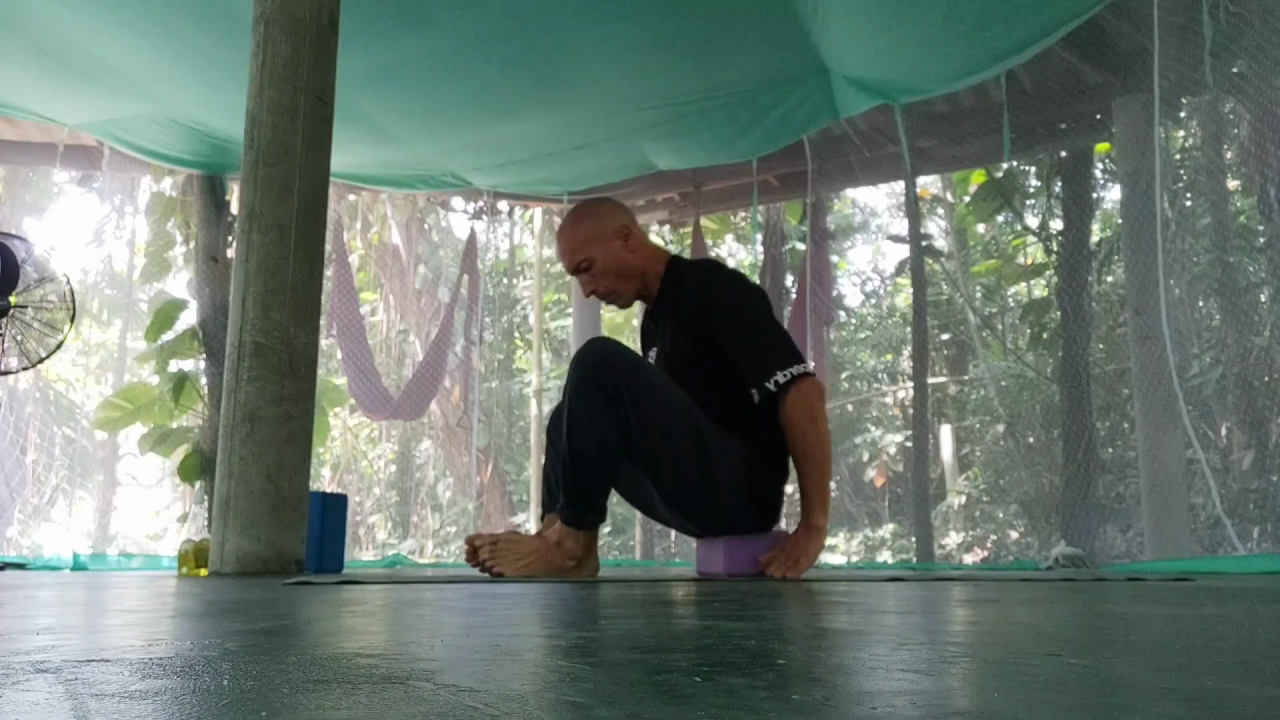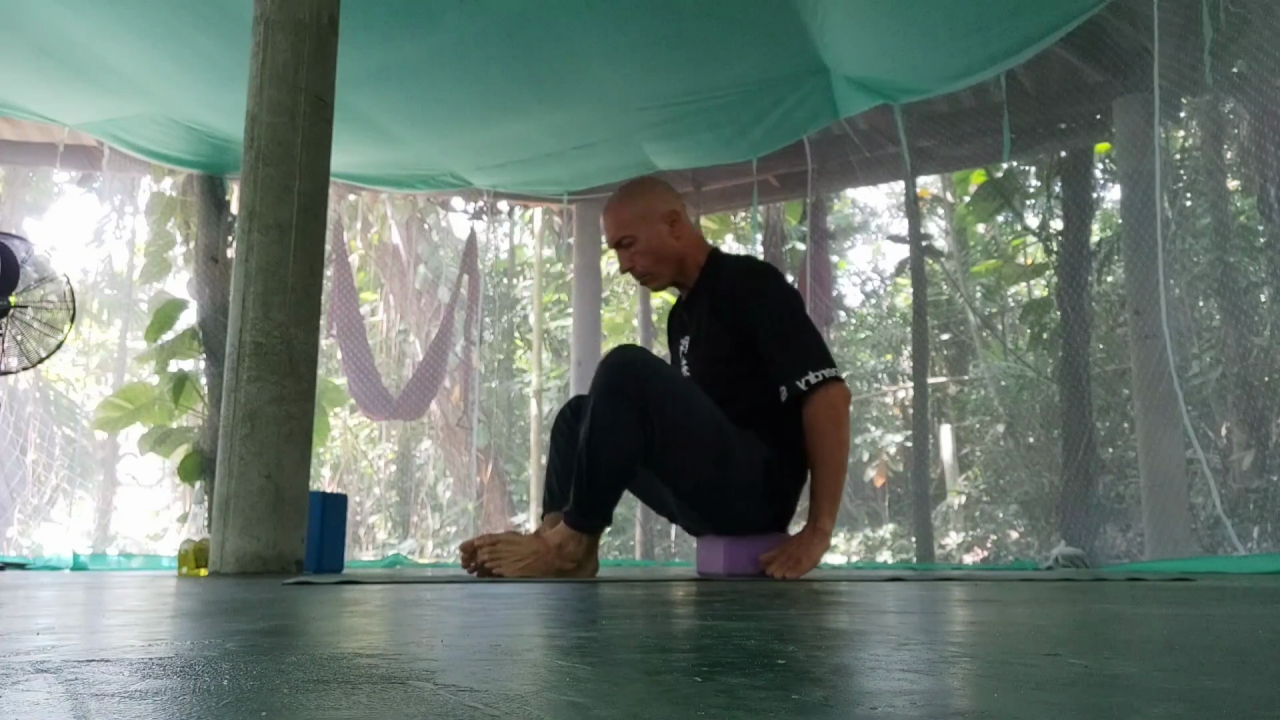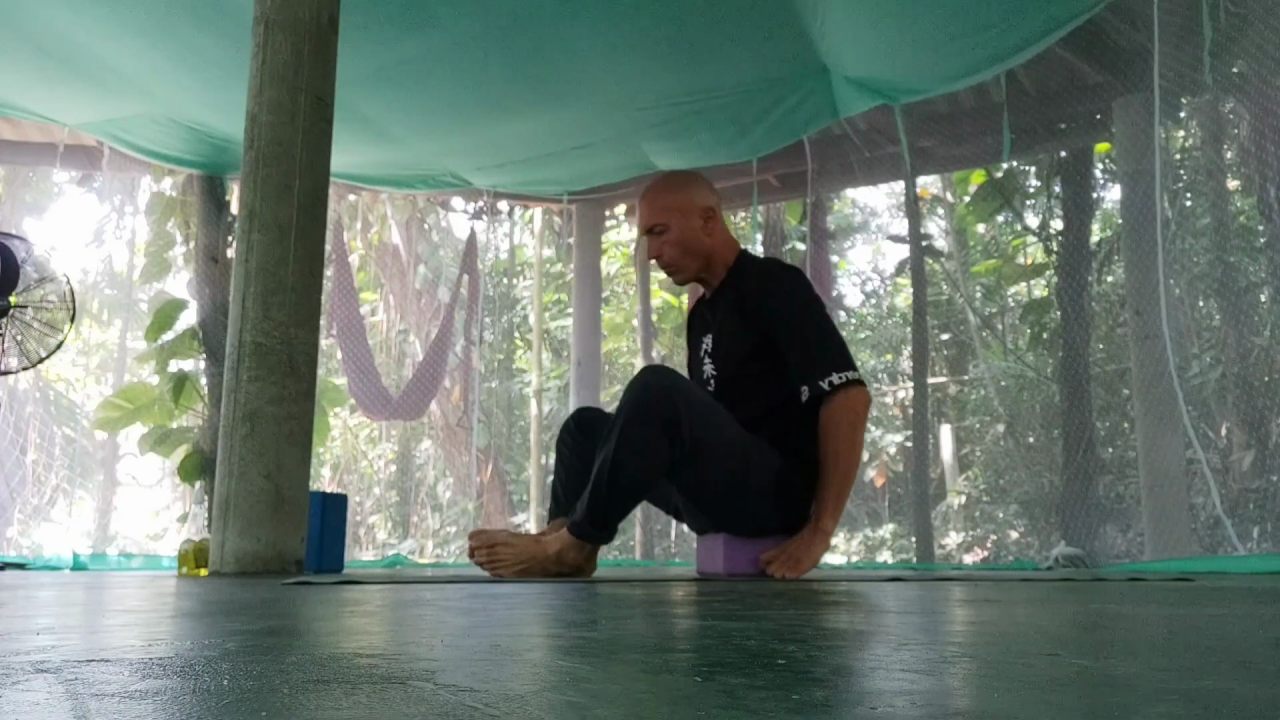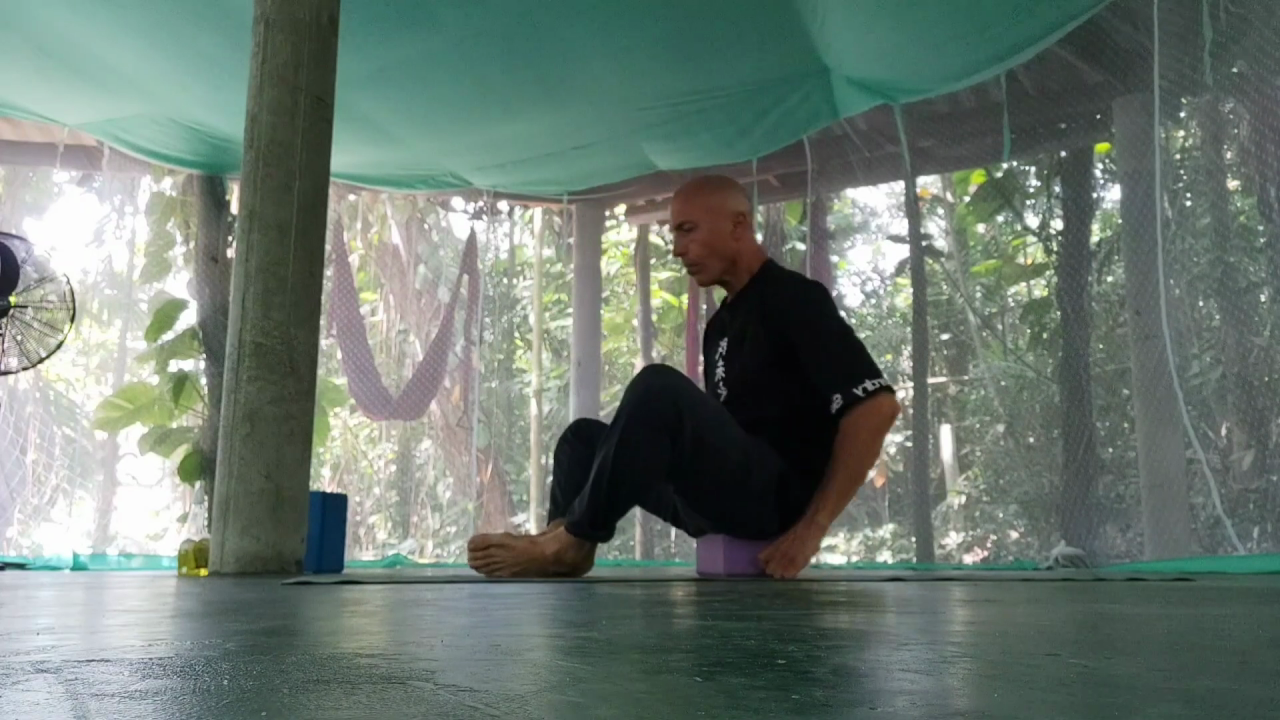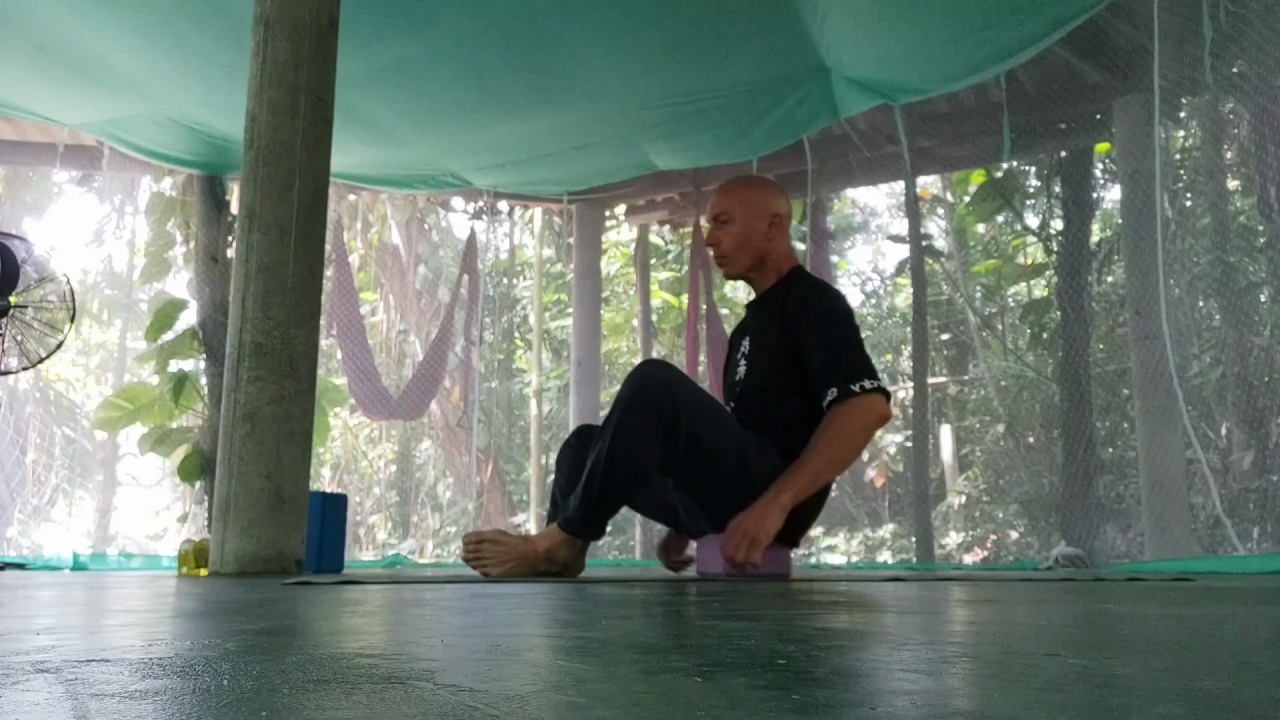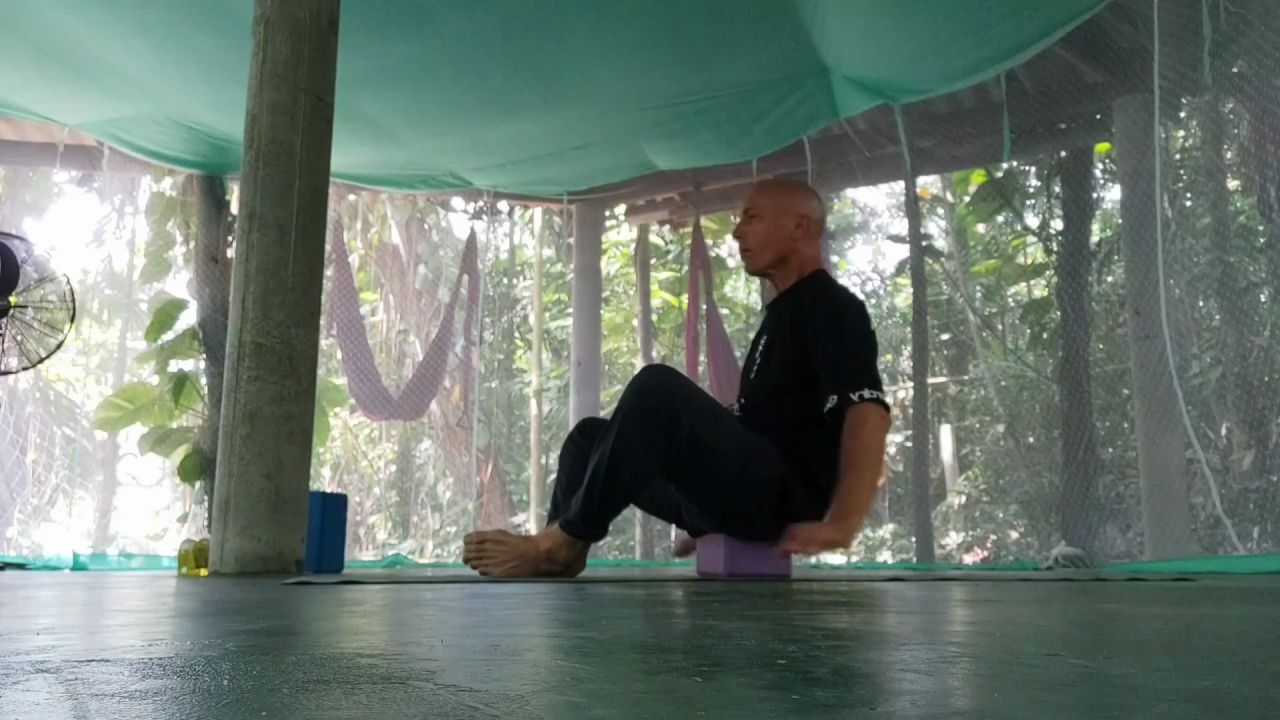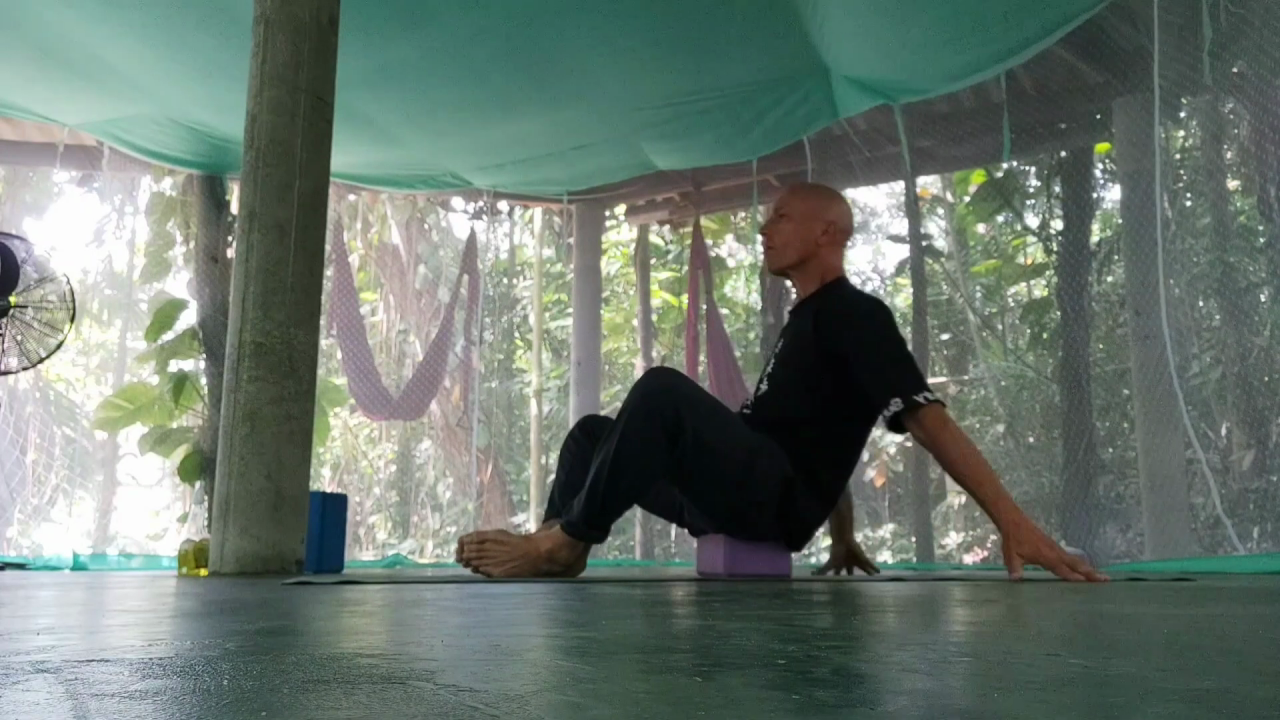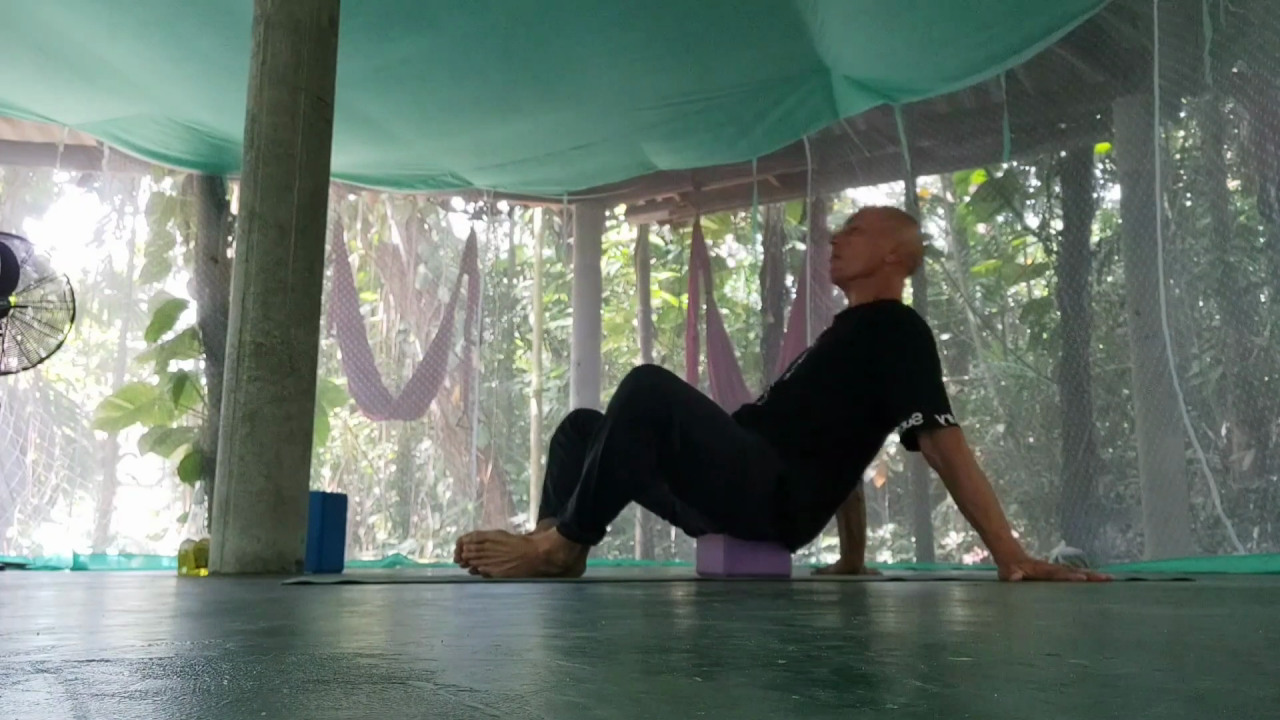
dt=0.3s
person 1, frame 1
left shoulder: (712, 291)
right shoulder: (654, 324)
left elbow: (802, 390)
left wrist: (812, 528)
left hip: (740, 490)
right hip: (696, 495)
left knee: (600, 364)
right knee: (573, 415)
left ankle: (571, 541)
right ankle: (556, 534)
person 1, frame 2
left shoulder: (749, 285)
right shoulder: (682, 316)
left elbow: (828, 393)
left wrist: (818, 531)
left hip: (756, 490)
right hip: (709, 492)
left knee: (627, 369)
right knee: (582, 412)
left ankle: (575, 541)
right ankle: (556, 533)
person 1, frame 3
left shoulder: (775, 287)
right shoulder: (702, 315)
left elbow: (848, 396)
left wrist: (818, 531)
left hip: (771, 493)
right hip: (720, 492)
left knee: (657, 389)
right knee: (585, 425)
left ankle: (575, 544)
right ankle: (560, 536)
person 1, frame 4
left shoulder: (795, 299)
right shoulder: (721, 323)
left elbow: (875, 404)
left wrist: (812, 524)
left hip: (773, 495)
right hip: (720, 498)
left knee: (658, 387)
right knee: (584, 436)
left ankle: (572, 543)
right ankle: (560, 539)
person 1, frame 5
left shoulder: (814, 303)
right shoulder: (752, 324)
left elbow: (867, 407)
left wrist: (775, 504)
right wrist: (686, 523)
left hip: (770, 492)
right hip: (729, 492)
left knee: (654, 383)
right knee: (586, 441)
left ankle: (564, 541)
right ankle: (559, 550)
person 1, frame 6
left shoulder: (832, 308)
right shoulder: (782, 315)
left elbow: (867, 414)
left wrist: (842, 521)
right wrist: (700, 524)
left hip: (779, 498)
right hip: (737, 493)
left knee: (657, 386)
right knee: (591, 434)
left ankle: (565, 543)
right ankle: (554, 557)
person 1, frame 7
left shoulder: (854, 314)
right shoulder: (804, 319)
left elbow: (927, 418)
left wrist: (1014, 525)
right wrist: (844, 541)
left hip: (776, 499)
right hip: (735, 490)
left knee: (661, 390)
right knee: (593, 432)
left ankle: (566, 541)
right ankle: (556, 550)
person 1, frame 8
left shoulder: (897, 330)
right shoulder: (850, 330)
left elbow: (941, 442)
right elbow: (839, 450)
left wrist: (1010, 553)
right wrist: (852, 559)
left hip: (773, 497)
right hip: (730, 488)
left knee: (648, 387)
right knee: (581, 428)
left ankle: (563, 544)
right ankle: (550, 551)
